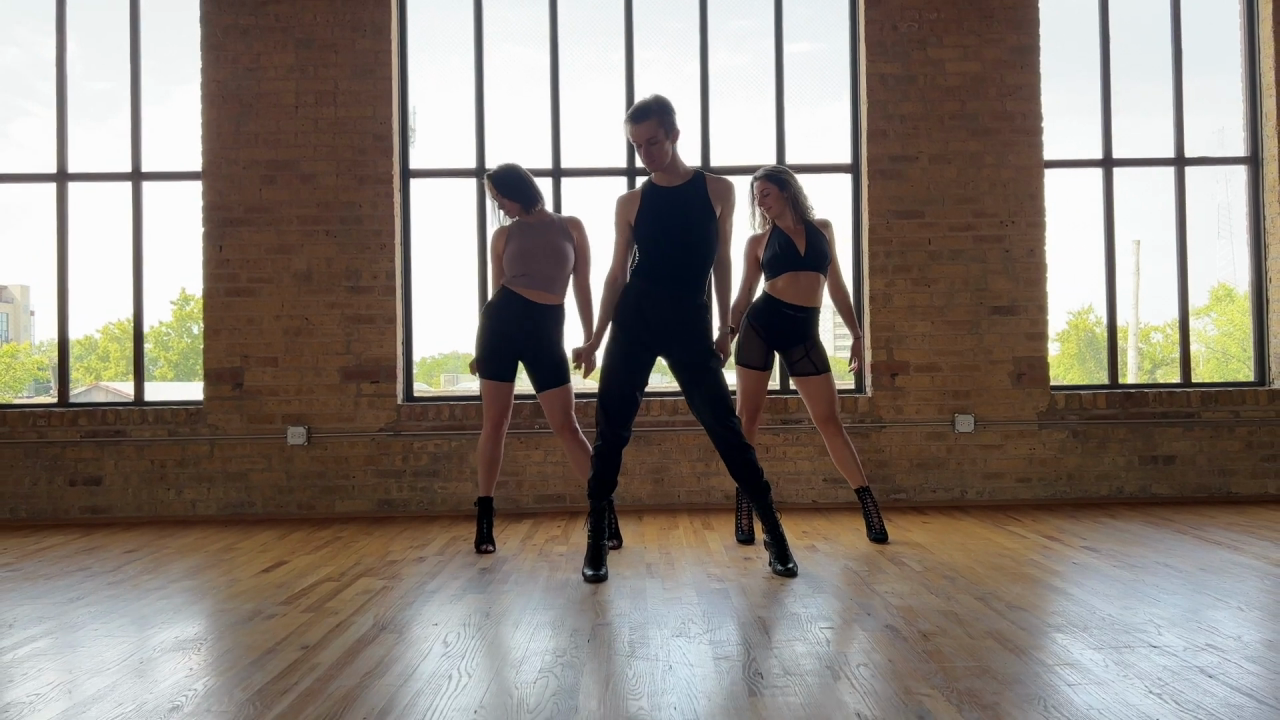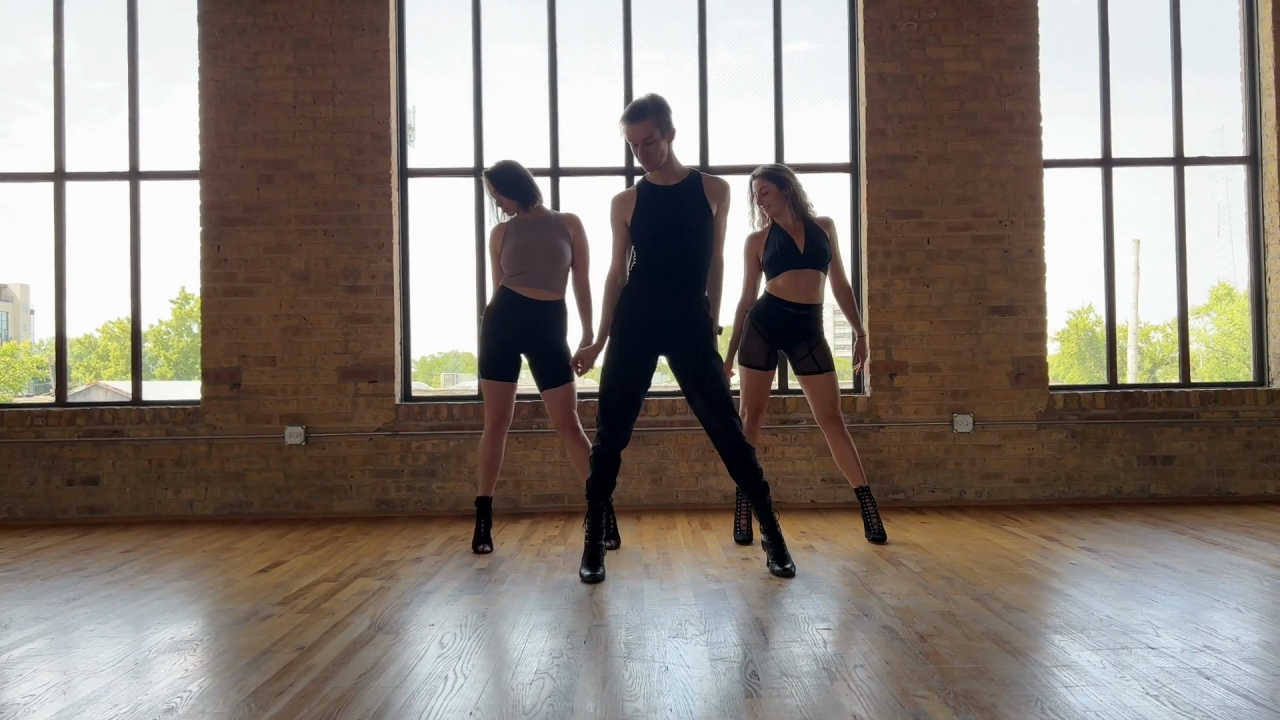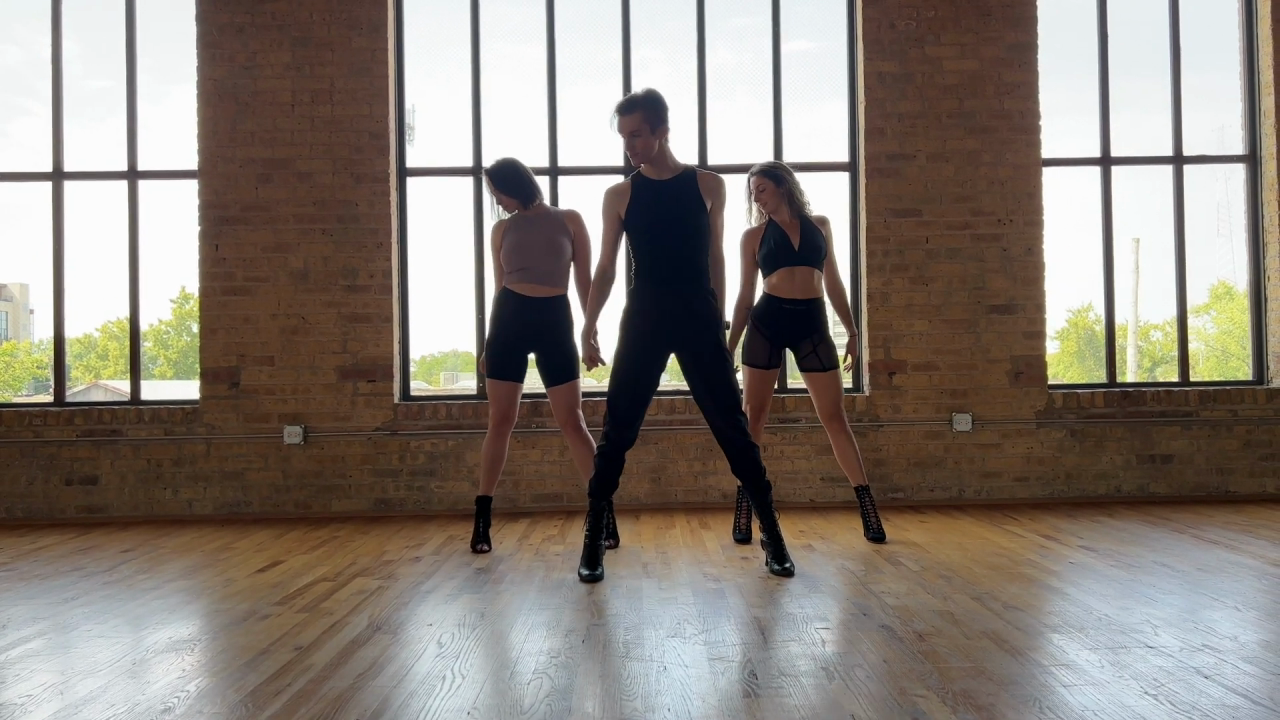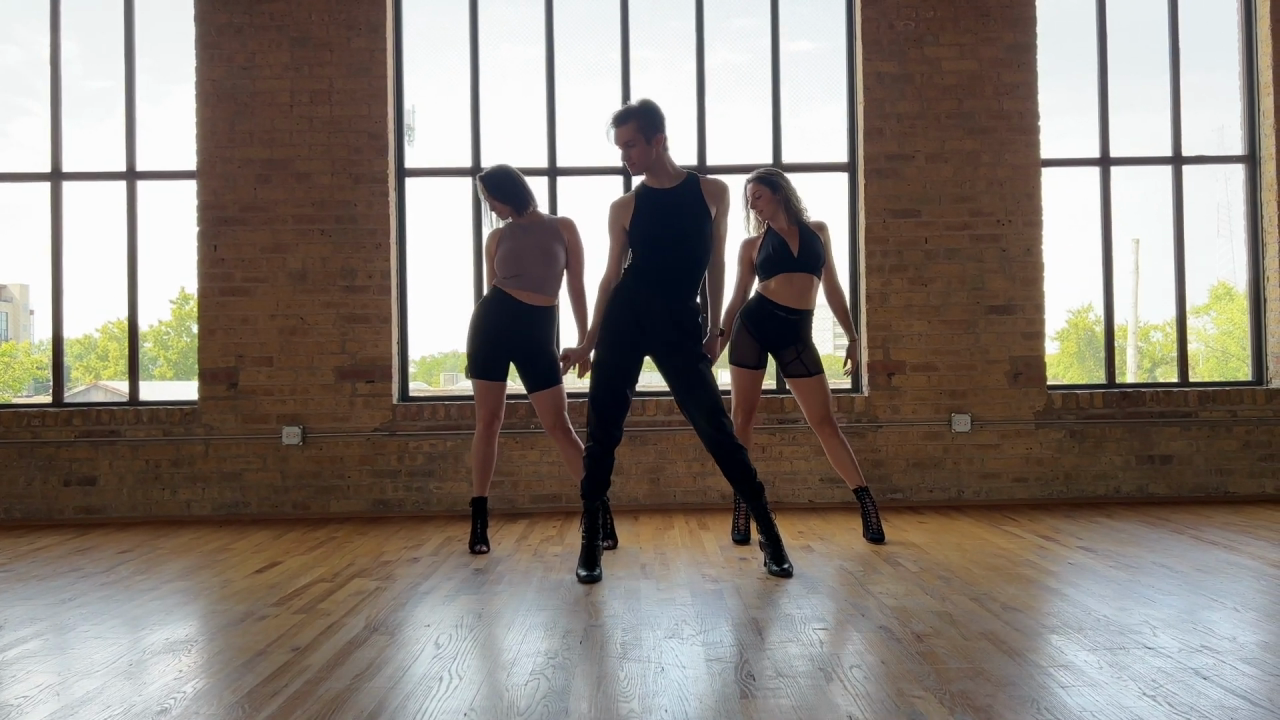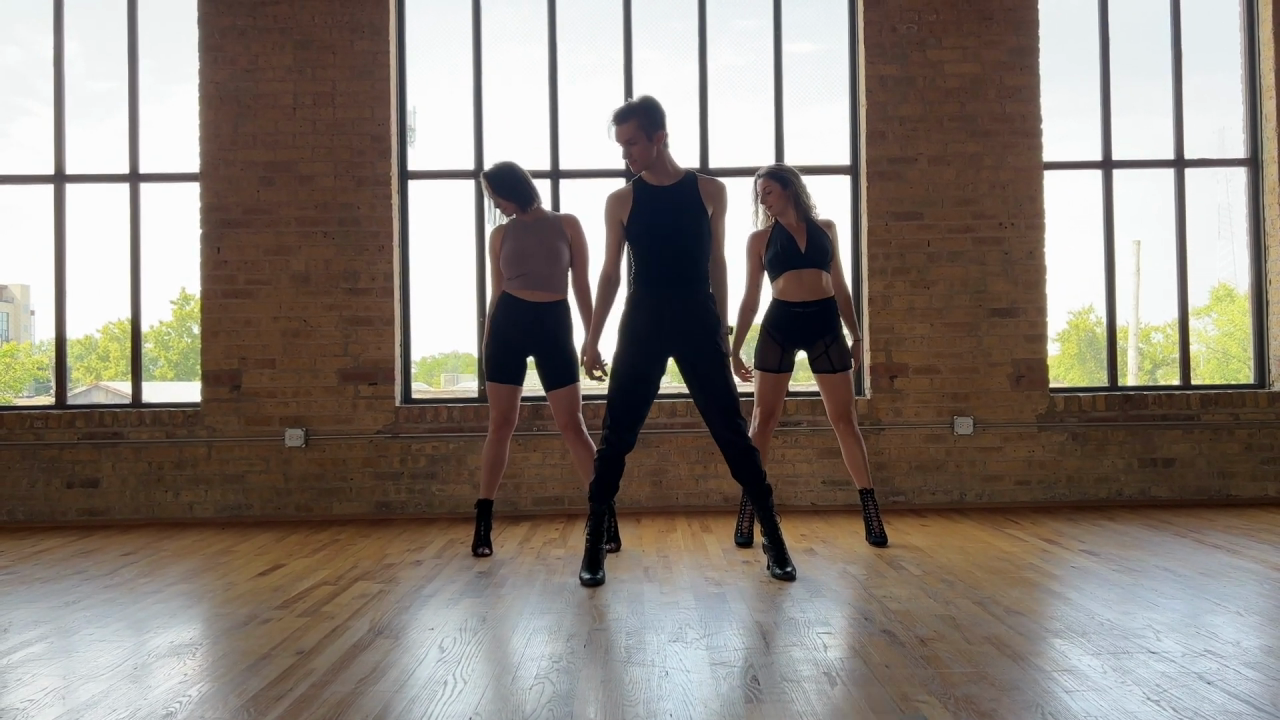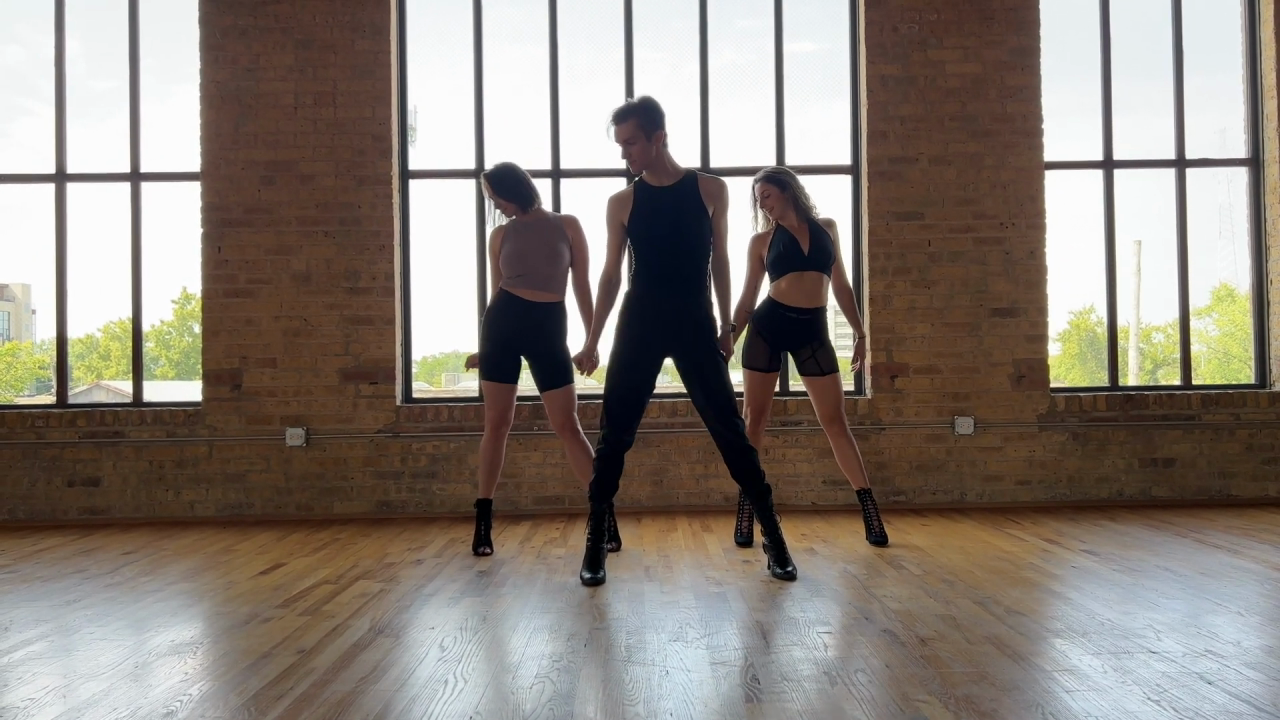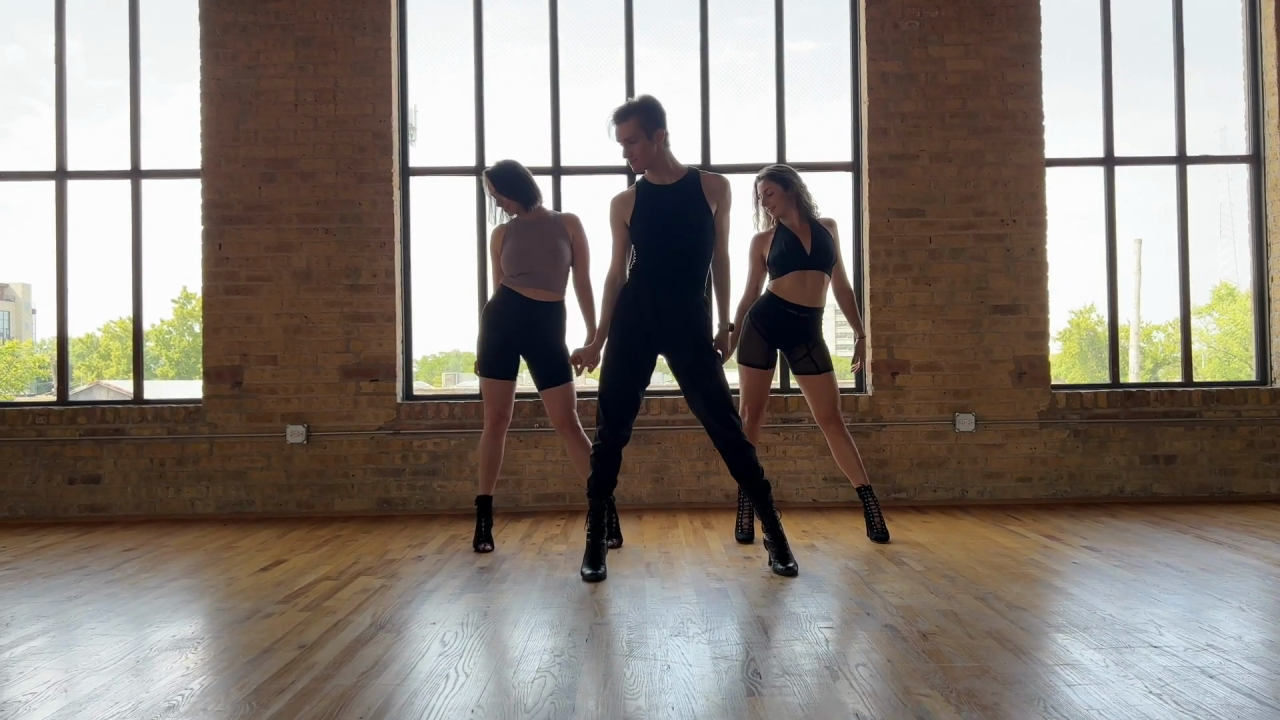
dt=0.7s
person 1, frame 1
left shoulder: (717, 191)
right shoulder: (630, 202)
left elbow: (721, 262)
right elbow: (618, 274)
left wrist: (724, 327)
right wrist: (595, 337)
left hip: (690, 321)
right hip: (634, 318)
left knee: (724, 426)
right knee: (611, 427)
left ankle: (774, 532)
right ankle: (596, 539)
person 1, frame 2
left shoulder: (713, 190)
right shoulder: (626, 202)
left elbow: (714, 262)
right elbow: (617, 272)
left wrist: (711, 326)
right wrist: (598, 341)
left hip: (690, 319)
right hip: (635, 319)
left knee: (725, 427)
right knee: (612, 428)
left ankle: (771, 533)
right ankle: (594, 539)
person 1, frame 3
left shoulder: (708, 186)
right shoulder: (619, 195)
left elbow: (715, 258)
right elbow: (606, 267)
left wrist: (720, 322)
right wrist: (588, 328)
left hip: (698, 316)
right hip: (645, 316)
left knee: (731, 426)
right knee: (618, 427)
left ankle: (771, 532)
right ankle: (593, 538)
person 1, frame 4
left shoulder: (712, 192)
right shoulder: (624, 207)
left elbow: (716, 263)
right elbow: (612, 275)
left wrist: (714, 329)
right wrist: (588, 342)
left hip: (681, 323)
right hip: (626, 319)
left knee: (715, 427)
right knee: (603, 429)
left ankle: (769, 533)
right ankle: (590, 541)
person 1, frame 5
left shoulder: (709, 191)
right shoulder: (621, 201)
left elbow: (716, 261)
right elbow: (611, 272)
left wrist: (723, 327)
right wrist: (593, 339)
left hip: (698, 320)
right hip: (643, 320)
left knee: (730, 430)
right knee: (618, 432)
left ankle: (773, 536)
right ankle: (594, 543)
person 1, frame 6
left shoulder: (710, 190)
right shoulder: (622, 203)
left elbow: (719, 261)
right elbow: (611, 274)
left wrist: (726, 325)
right wrist: (592, 341)
left hip: (695, 320)
right hip: (640, 320)
left knee: (728, 427)
right knee: (615, 431)
left ankle: (773, 535)
right ankle: (595, 543)
person 1, frame 7
left shoulder: (713, 188)
right shoulder: (625, 204)
left elbow: (720, 259)
right elbow: (617, 272)
left wrist: (724, 324)
right wrist: (598, 341)
left hip: (689, 318)
right hip: (634, 316)
left knee: (724, 425)
right knee: (611, 427)
left ankle: (774, 533)
right ankle: (595, 540)
person 2, frame 1
left shoulder: (570, 227)
right shoulder: (503, 235)
left elbow: (582, 285)
right elbow: (498, 287)
left wrist: (591, 338)
right wrist: (481, 347)
left hip: (546, 330)
right hip: (502, 321)
left knee: (566, 426)
right knee: (494, 423)
left ankle: (605, 513)
right ankle: (484, 520)
person 2, frame 2
left shoulder: (568, 224)
right shoulder: (501, 232)
left elbow: (581, 282)
right elbow: (498, 286)
left wrist: (588, 335)
right wrist: (487, 341)
left hip: (549, 326)
right hip: (504, 320)
left knee: (568, 425)
right knee: (496, 422)
left ankle: (604, 512)
right ankle: (483, 520)
person 2, frame 3
left shoulder: (568, 221)
right shoulder: (502, 229)
left elbow: (584, 279)
right elbow: (500, 286)
right wrist: (488, 343)
left hip: (554, 322)
right hip: (509, 320)
left knee: (571, 423)
right knee: (500, 422)
left ankle: (605, 513)
right ankle: (482, 520)
person 2, frame 4
left shoulder: (562, 228)
right shoulder: (497, 237)
left elbow: (576, 287)
right elbow: (491, 288)
left wrist: (585, 342)
right wrist: (473, 350)
left hip: (537, 331)
right hip: (494, 323)
left knee: (558, 426)
right knee: (487, 423)
left ankle: (601, 512)
right ankle: (479, 521)
person 2, frame 5
left shoulder: (566, 225)
right shoulder: (500, 234)
left elbow: (581, 283)
right elbow: (497, 290)
right wrist: (485, 344)
left hip: (553, 327)
right hip: (508, 324)
left knee: (572, 426)
right knee: (500, 425)
left ankle: (605, 516)
right ankle: (483, 524)
person 2, frame 6
left shoulder: (567, 225)
right shoulder: (500, 234)
left elbow: (582, 284)
right elbow: (497, 289)
right wrist: (484, 346)
left hip: (549, 329)
right hip: (505, 323)
left knee: (568, 427)
right knee: (496, 425)
left ankle: (605, 515)
right ankle: (483, 523)
person 2, frame 7
left shoulder: (567, 224)
right shoulder: (502, 233)
left elbow: (583, 282)
right elbow: (498, 287)
left wrist: (594, 335)
right wrist: (482, 345)
left hip: (547, 328)
right hip: (503, 321)
left knee: (567, 424)
right knee: (495, 421)
left ankle: (607, 512)
right ankle: (483, 521)
person 3, frame 1
left shoulder: (823, 228)
right shoulder: (758, 241)
left elbow: (836, 286)
right elbow: (743, 299)
left wrist: (857, 334)
left hip: (805, 333)
right hip: (762, 326)
left knee: (829, 422)
right knee: (747, 418)
left ankle: (869, 507)
right ankle: (744, 510)
person 3, frame 2
left shoulder: (824, 226)
right shoulder: (757, 239)
left elbow: (839, 284)
right elbow: (747, 298)
left wrist: (859, 331)
right wrist: (730, 353)
left hip: (809, 331)
right hip: (765, 325)
left knee: (832, 420)
right knee: (750, 417)
left ankle: (868, 507)
right ankle: (743, 510)
person 3, frame 3
left shoulder: (819, 225)
right shoulder: (753, 236)
left elbow: (834, 282)
right elbow: (745, 294)
left wrist: (852, 331)
right wrist: (729, 347)
left hip: (813, 326)
right hip: (767, 323)
left knee: (834, 417)
right knee: (753, 416)
left ankle: (867, 506)
right ankle: (743, 510)
person 3, frame 4
left shoulder: (818, 230)
right shoulder: (752, 244)
left elbow: (832, 288)
right elbow: (737, 300)
left wrist: (852, 335)
left hip: (797, 335)
right hip: (753, 326)
left knee: (825, 422)
right knee: (742, 417)
left ankle: (867, 505)
right ankle: (741, 510)
person 3, frame 5
left shoulder: (826, 228)
right shoulder: (760, 239)
left elbow: (839, 286)
right elbow: (751, 298)
left wrist: (856, 335)
right wrist: (735, 350)
left hip: (825, 327)
right hip: (778, 326)
left knee: (844, 420)
right knee: (763, 418)
left ankle: (871, 511)
right ankle: (747, 512)
person 3, frame 6
left shoulder: (827, 227)
right shoulder: (761, 241)
left elbow: (841, 286)
right elbow: (747, 300)
left wrist: (860, 333)
right wrist: (727, 343)
left hip: (813, 333)
right hip: (768, 328)
left knee: (835, 422)
right knee: (753, 419)
left ankle: (870, 510)
right ankle: (745, 512)
person 3, frame 7
left shoulder: (827, 228)
right shoulder: (763, 240)
left elbow: (841, 286)
right elbow: (749, 297)
left wrist: (861, 333)
right wrist: (729, 346)
left hip: (807, 333)
right hip: (765, 324)
left knee: (831, 420)
right knee: (750, 415)
left ankle: (871, 507)
right ankle: (745, 511)
